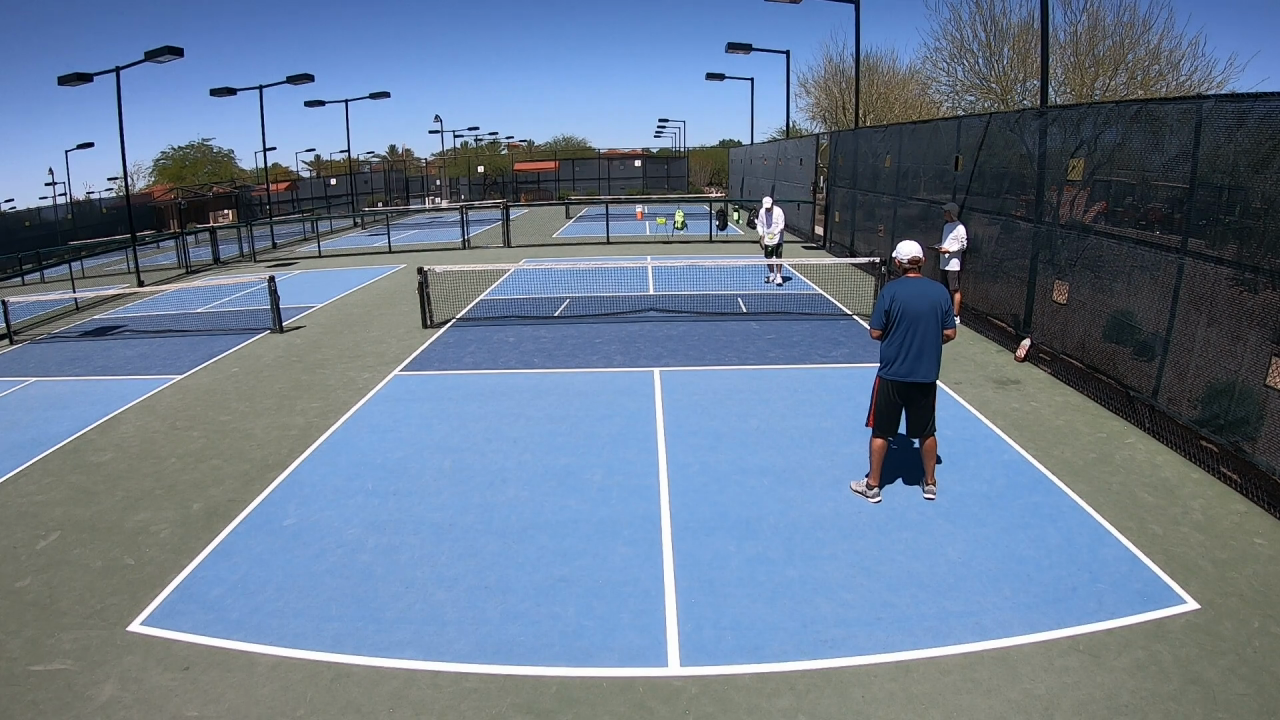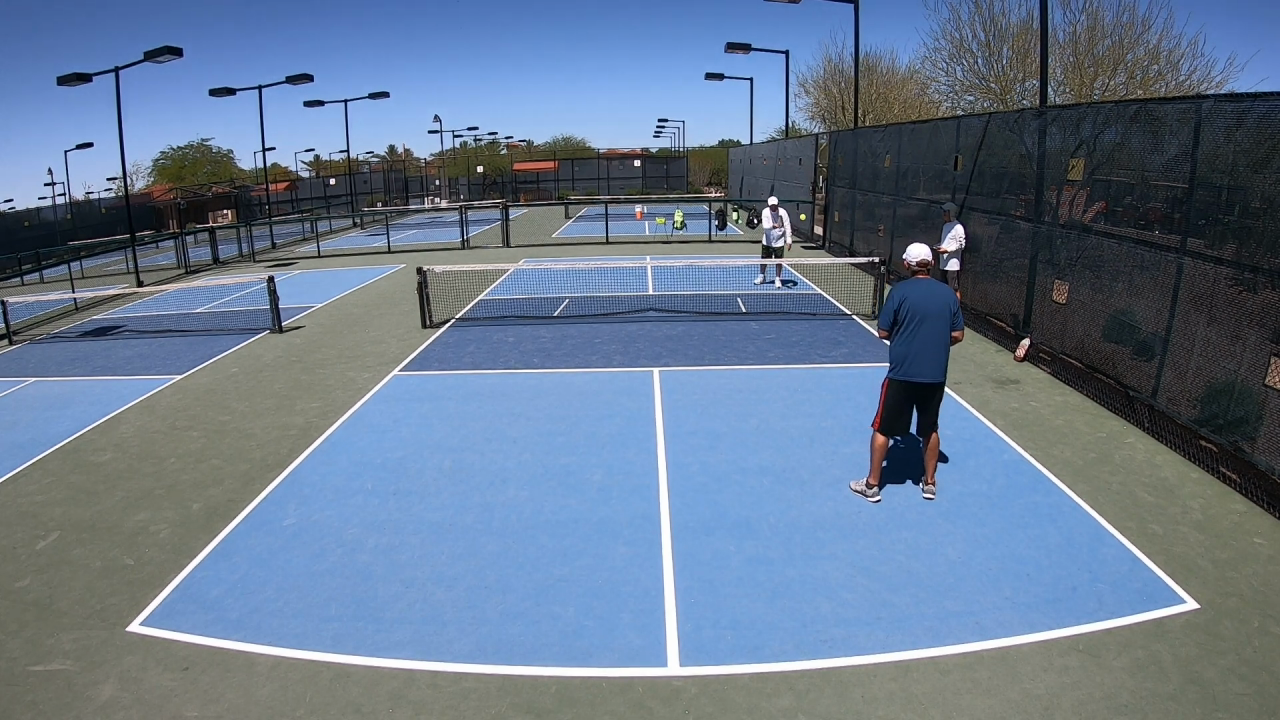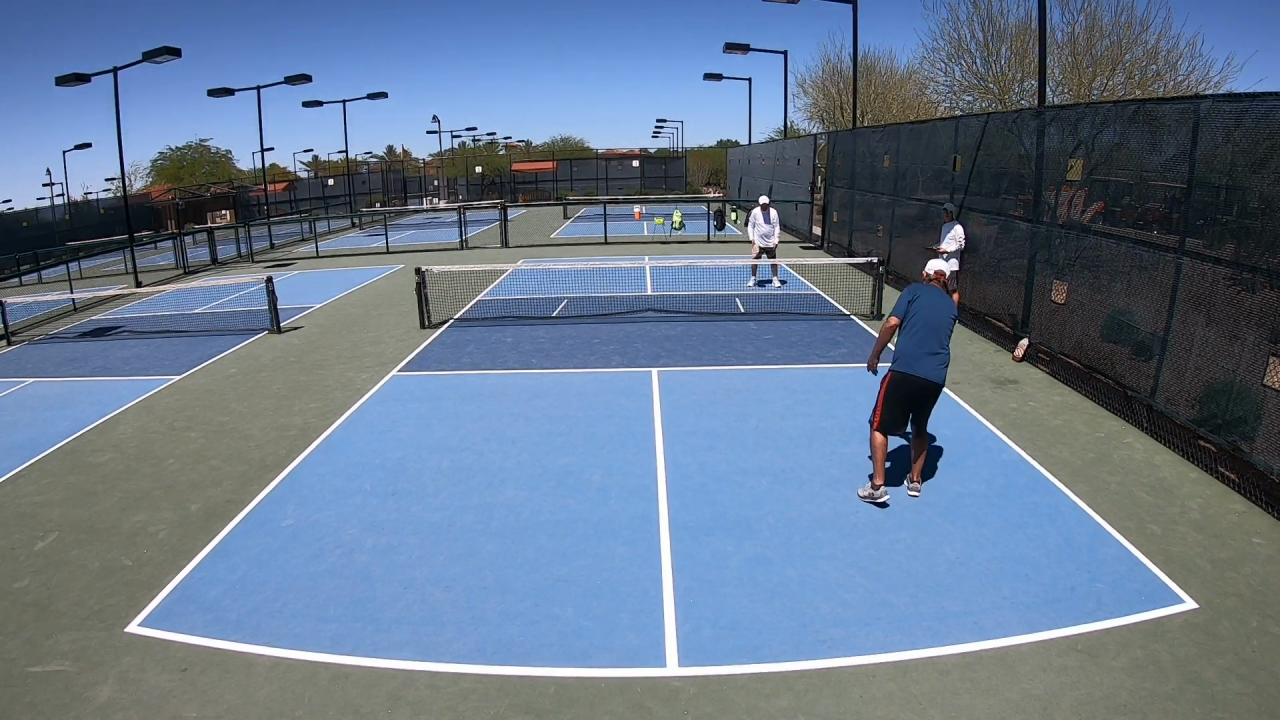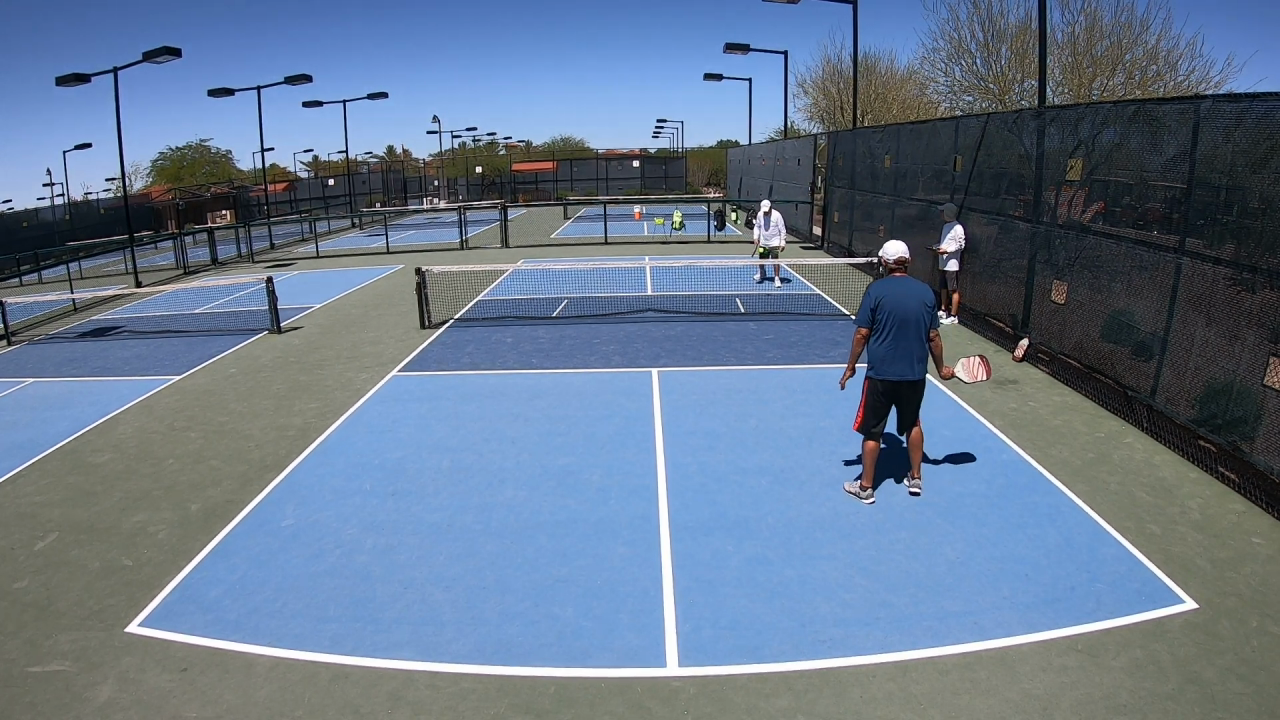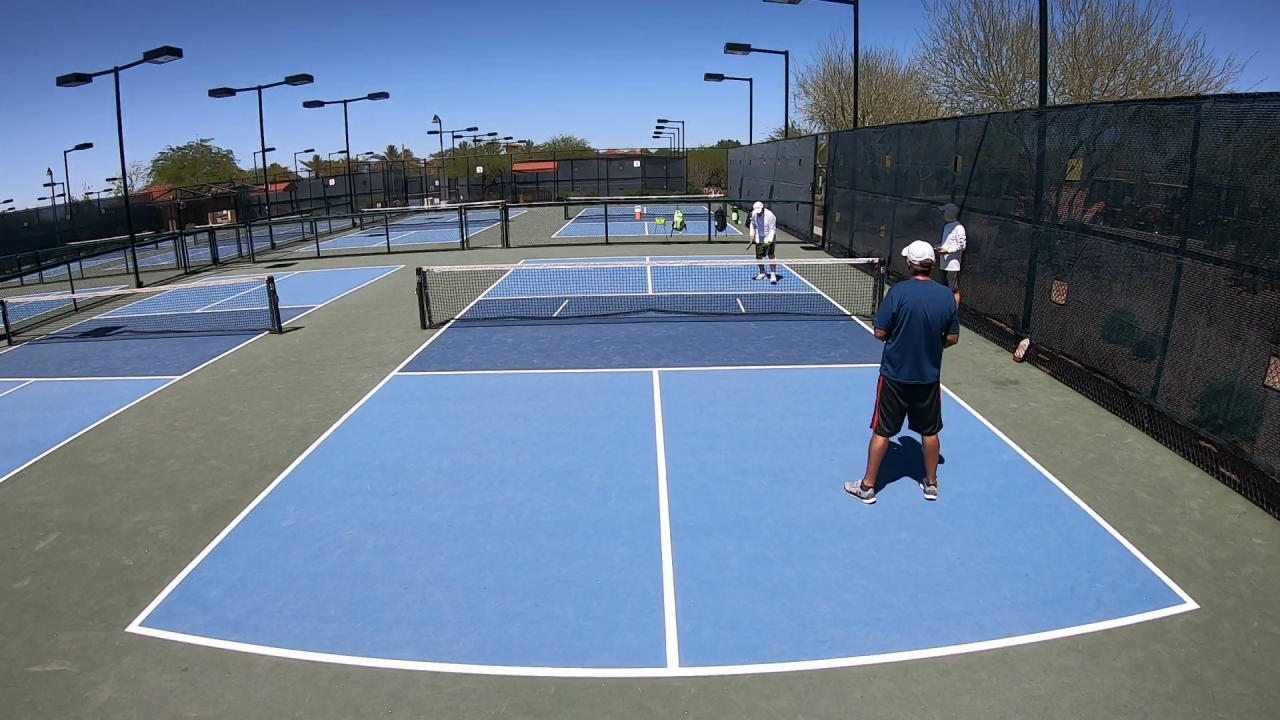
dt=1s
person 1, frame 1
left shoulder: (891, 290)
right shoulder: (940, 292)
left elbow: (875, 333)
right elbow: (950, 333)
left hip: (892, 375)
right hip: (926, 375)
left knee: (881, 431)
right knee: (926, 432)
left ankle: (873, 485)
right ankle: (930, 483)
person 1, frame 2
left shoulder: (900, 291)
right shoulder: (948, 294)
left elbow: (884, 333)
right elbow: (957, 336)
left hip: (902, 374)
right hip: (936, 375)
left knee: (883, 429)
right knee: (930, 429)
left ankle: (872, 484)
right ankle: (929, 482)
person 1, frame 3
left shoulder: (914, 290)
right shoulder: (952, 306)
left elbow: (892, 323)
left wrist: (875, 355)
left hip: (904, 370)
right hip: (935, 377)
left knee: (879, 426)
right knee: (920, 427)
left ankle: (878, 485)
right ankle: (915, 480)
person 1, frame 4
left shoulder: (877, 289)
right shoulder: (925, 291)
left elbow: (862, 333)
right elbow: (933, 336)
left wrist: (850, 366)
right wrist: (941, 367)
left hip: (881, 373)
right hip: (915, 373)
left knee: (871, 431)
right knee: (912, 424)
left ankle: (865, 487)
right ankle: (915, 478)
person 1, frame 5
left shoulder: (899, 291)
right shoulder: (946, 296)
left elbow: (880, 332)
right elbow: (952, 338)
left hip: (895, 375)
right hip: (929, 376)
left knee: (882, 431)
right knee: (929, 431)
left ankle: (867, 486)
right ankle: (931, 484)
